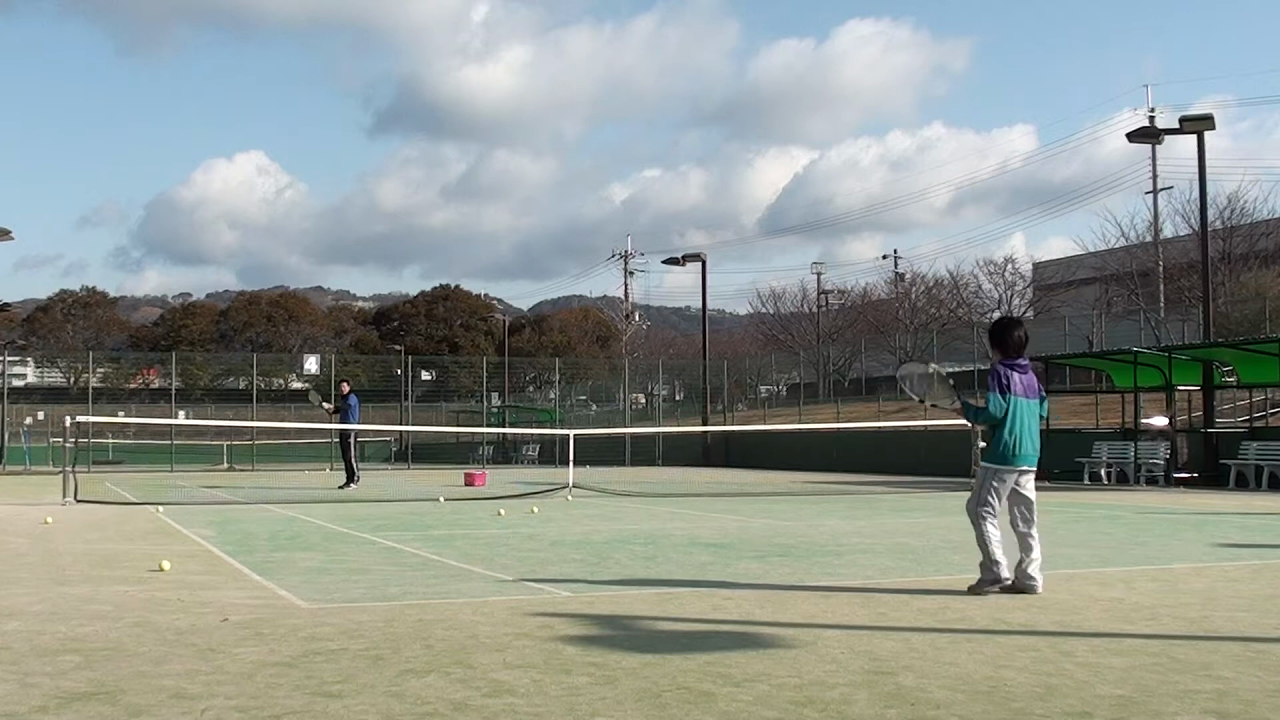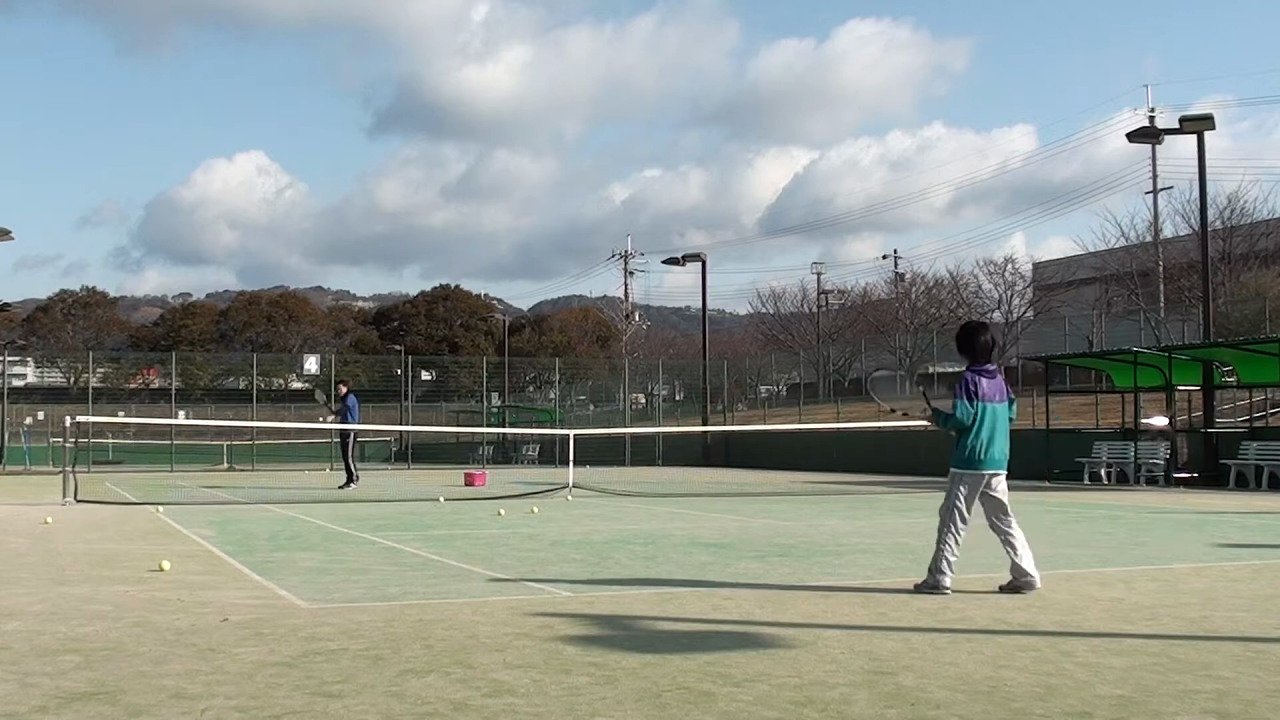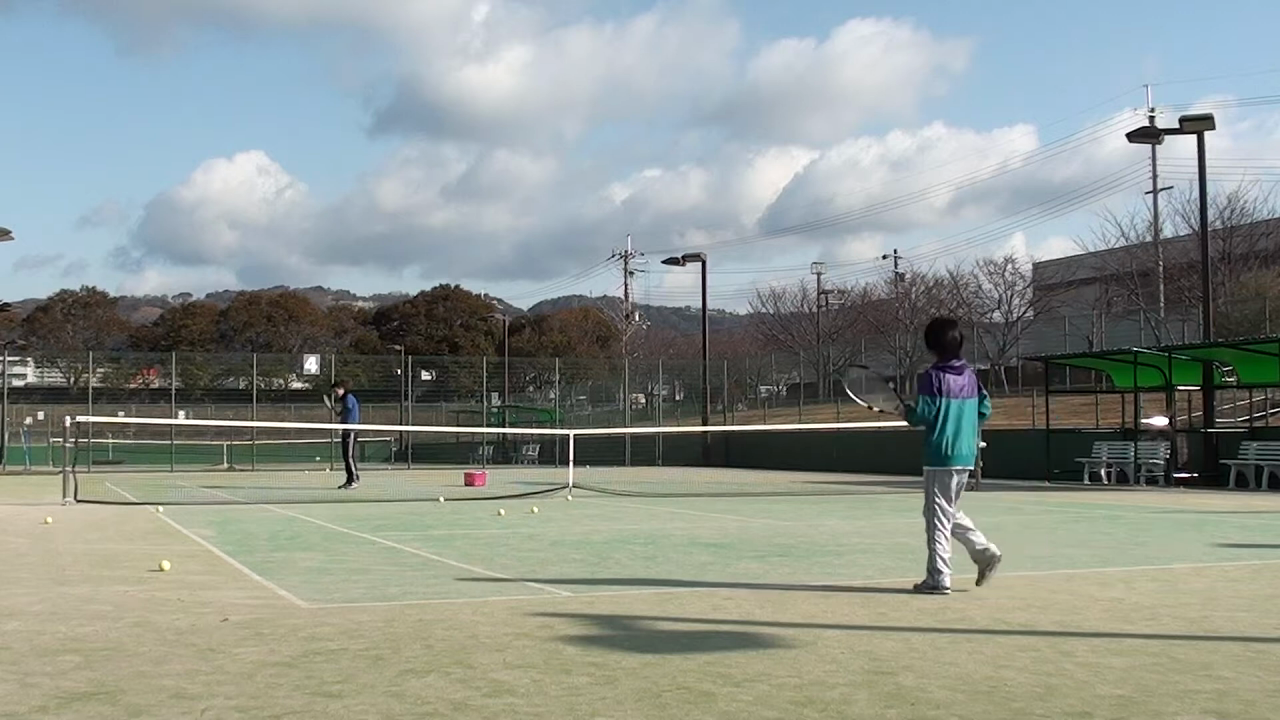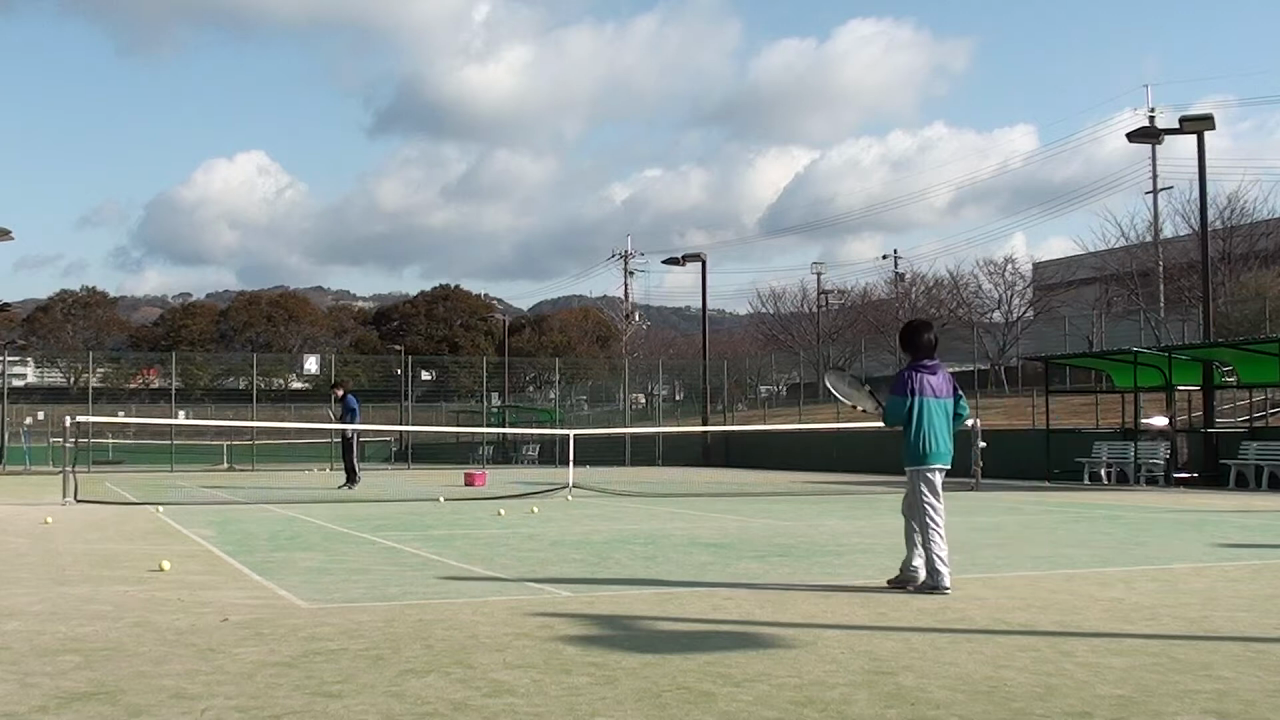
dt=0.2s
person 1, frame 1
left shoulder: (999, 372)
right shoulder: (1031, 375)
left elbow: (994, 411)
right elbow: (1042, 410)
left wrist: (969, 411)
left hip: (1002, 456)
right hip: (1029, 457)
left knee: (981, 510)
right knee: (1025, 520)
left ankle: (996, 571)
right ankle: (1029, 578)
person 1, frame 2
left shoulder: (968, 379)
right shoulder: (999, 380)
left elbow: (963, 418)
right elbow: (1010, 413)
left wrist: (939, 418)
left hip: (971, 461)
right hip: (997, 461)
left knee: (953, 519)
right knee: (1003, 520)
left ankle: (939, 578)
right ankle: (1026, 575)
person 1, frame 3
left shoulder: (933, 376)
right shoulder: (970, 375)
left elbow: (923, 414)
right elbow: (984, 409)
left wrist: (908, 414)
left hip: (941, 456)
right hip: (966, 455)
left knee: (937, 517)
right knee: (950, 514)
left ankle: (938, 578)
right ankle: (985, 552)
person 1, frame 4
left shoulder: (907, 376)
right shoulder: (945, 376)
left elbow: (895, 416)
right elbow: (962, 411)
left wrist: (885, 416)
left hip: (921, 454)
right hip: (943, 452)
left knee: (928, 517)
right knee: (913, 510)
left ankle: (939, 578)
right ankle: (912, 572)
